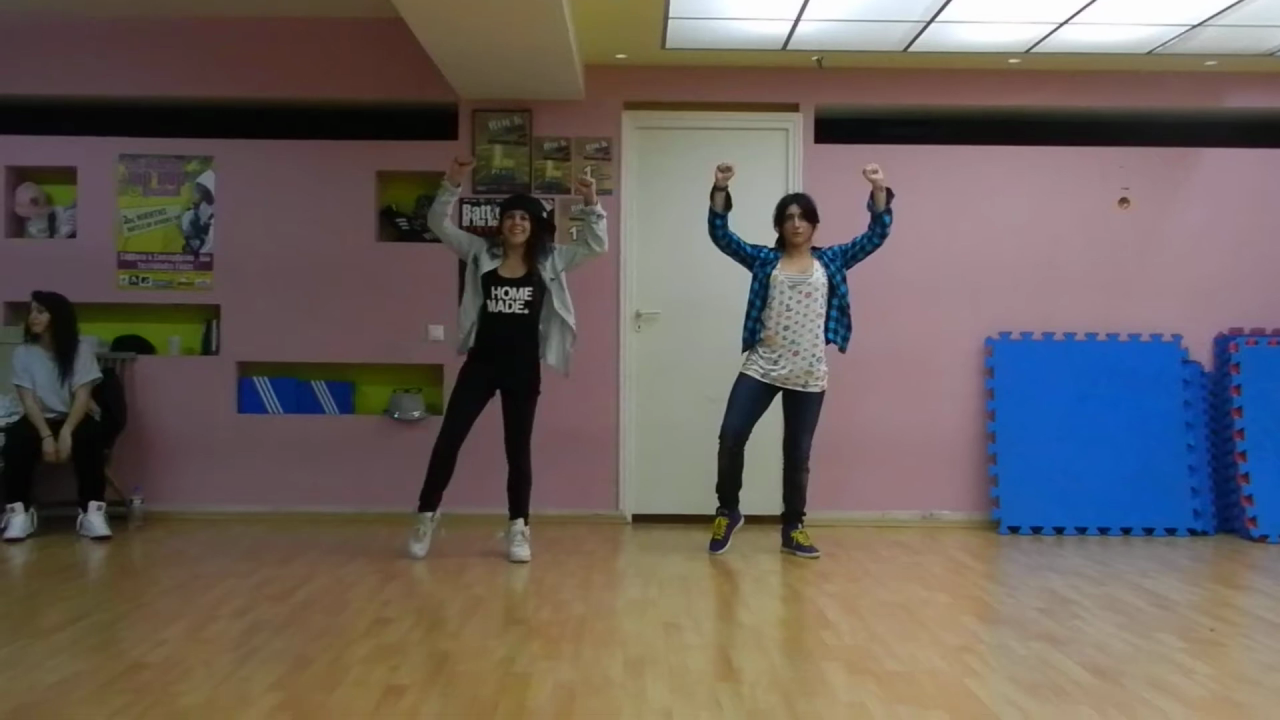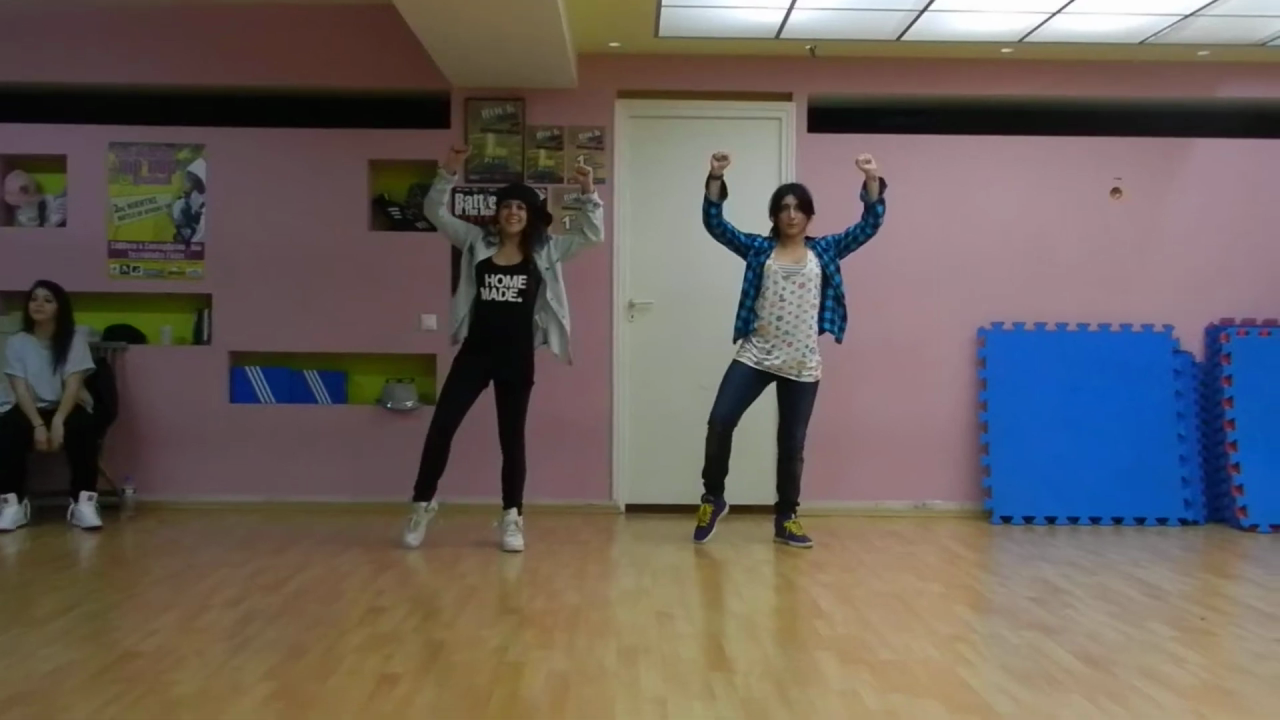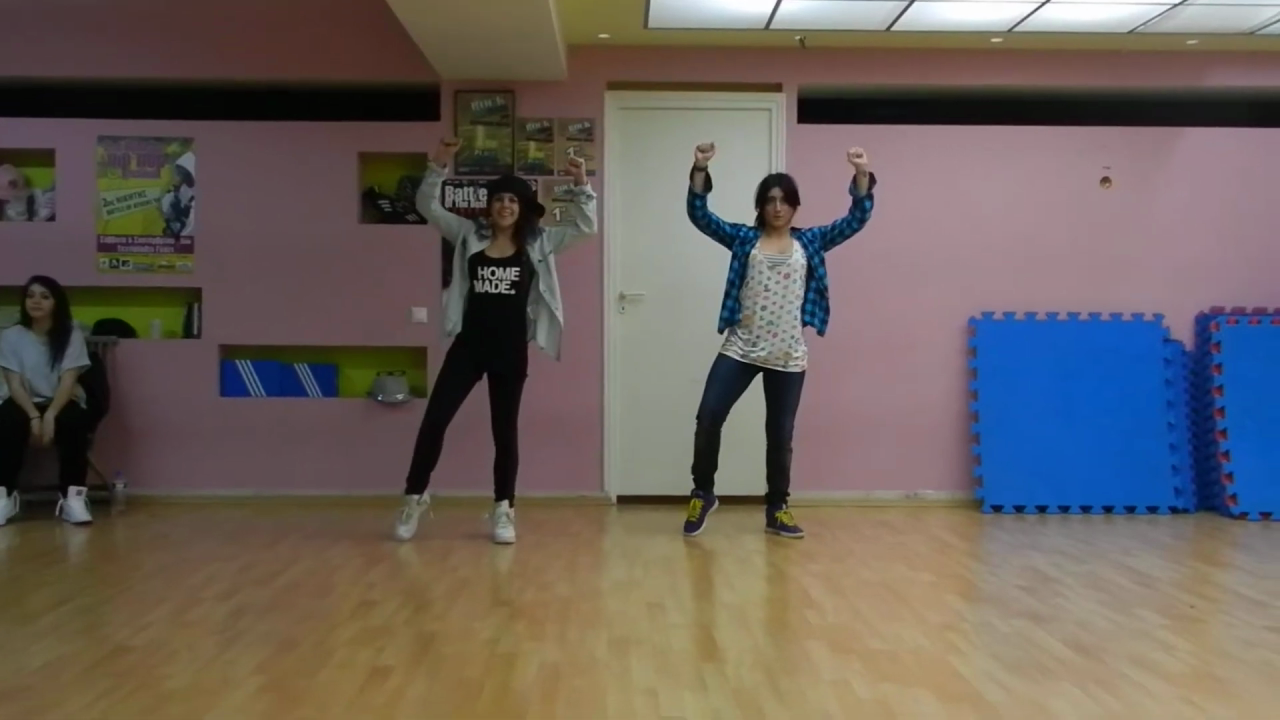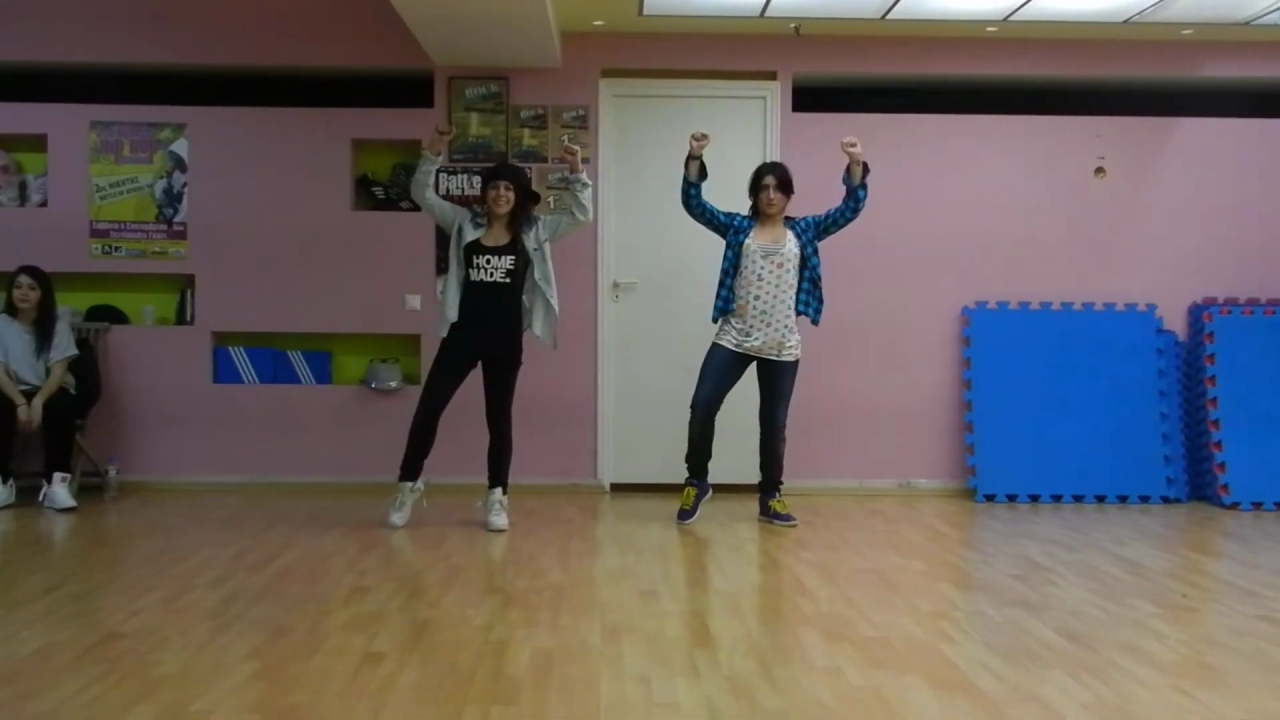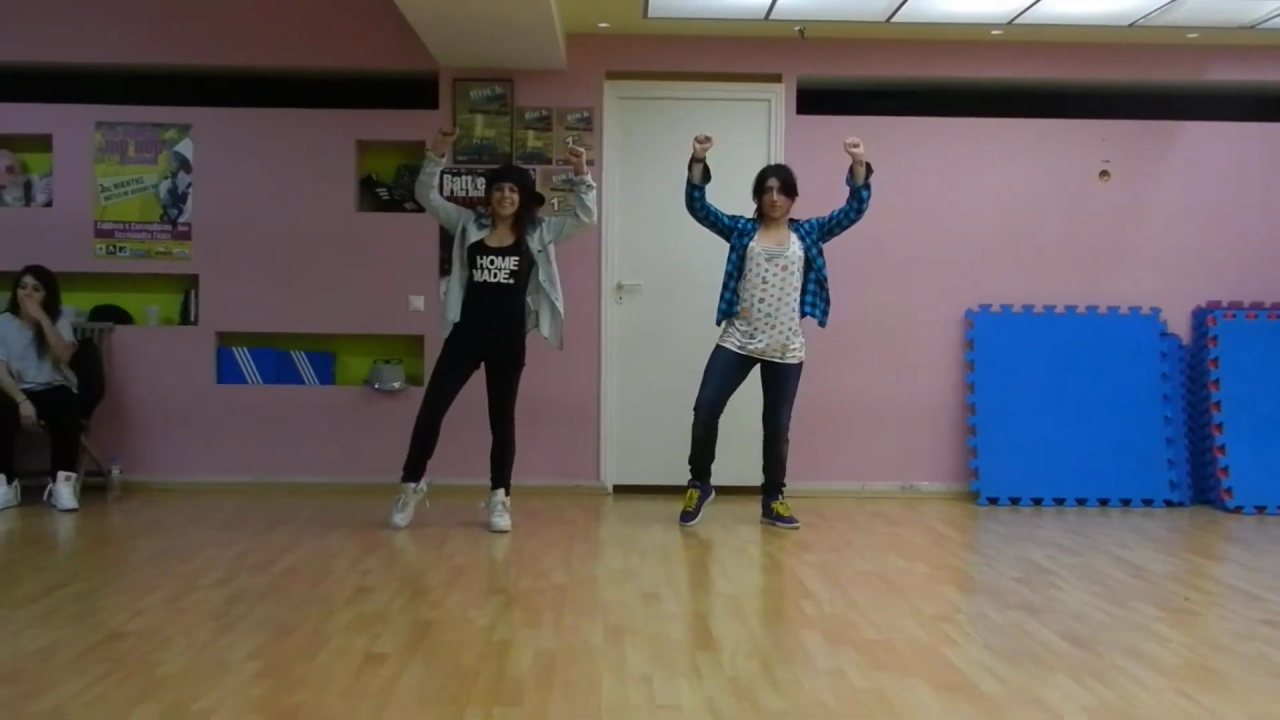
dt=0.4s
person 1, frame 1
left shoulder: (549, 260)
right shoulder: (481, 253)
left elbow: (596, 245)
right elbow: (439, 224)
left wrist: (591, 204)
right wrist: (452, 185)
left hip: (523, 367)
right hip: (481, 362)
left knee: (518, 449)
right knee: (448, 438)
left ankle: (518, 529)
right ankle: (427, 516)
person 1, frame 2
left shoulder: (546, 249)
right shoulder: (477, 241)
left elbow: (592, 234)
right elbow: (435, 212)
left wrist: (588, 193)
right wrist: (448, 173)
left hip: (517, 356)
right hip: (475, 352)
left knee: (512, 438)
right knee: (441, 427)
left ankle: (512, 519)
right ankle: (422, 506)
person 1, frame 3
left shoulder: (538, 242)
right shoulder: (469, 235)
left elbow: (585, 226)
right elbow: (428, 206)
left wrist: (581, 185)
right wrist: (439, 166)
left hip: (510, 349)
right hip: (469, 345)
left knee: (505, 430)
right knee: (434, 420)
left ankle: (503, 511)
right ankle: (415, 498)
person 1, frame 4
left shoulder: (534, 231)
right shoulder: (464, 223)
left elbow: (581, 214)
right elbow: (423, 194)
left wrist: (577, 173)
right wrist: (432, 155)
left hip: (505, 337)
right hip: (464, 332)
left knee: (499, 418)
right knee: (428, 408)
left ankle: (497, 499)
right ankle: (408, 486)
person 1, frame 5
left shoulder: (538, 232)
right shoulder: (469, 224)
left elbow: (585, 216)
right elbow: (427, 196)
left wrist: (581, 175)
right wrist: (437, 157)
left hip: (508, 339)
right hip: (466, 333)
left knee: (502, 419)
right knee: (431, 408)
left ankle: (499, 499)
right ankle: (411, 486)
person 2, frame 1
left shoulder: (831, 261)
right shoulder: (764, 259)
left elbow: (876, 235)
right elbow: (721, 235)
left wrist: (879, 190)
right wrist: (720, 189)
left hip: (809, 376)
right hip: (762, 368)
left knee: (798, 453)
right knee: (731, 437)
left ankle: (793, 529)
right ankle: (728, 512)
person 2, frame 2
left shoulder: (825, 251)
right shoulder: (759, 249)
left elbow: (869, 225)
right elbow: (715, 224)
left wrist: (872, 180)
right wrist: (716, 179)
left hip: (803, 365)
right hip: (756, 357)
left knee: (792, 443)
right knee: (720, 422)
left ankle: (786, 519)
right ankle: (713, 498)
person 2, frame 3
left shoulder: (810, 242)
right shoulder: (744, 238)
left elbow: (856, 219)
right elbow: (699, 215)
left wrist: (862, 174)
right wrist: (700, 169)
left hip: (788, 356)
right hip: (741, 349)
left knee: (780, 434)
right knee: (708, 417)
left ankle: (777, 509)
right ankle: (703, 494)
person 2, frame 4
left shoulder: (804, 231)
right shoulder: (738, 227)
left elbow: (850, 209)
right elbow: (693, 204)
left wrist: (856, 164)
right wrist: (695, 158)
left hip: (782, 345)
right hip: (735, 338)
left knee: (774, 423)
right knee: (702, 406)
left ankle: (770, 498)
right ankle: (697, 483)
person 2, frame 5
left shoulder: (808, 233)
right shoulder: (741, 230)
left elbow: (854, 210)
right elbow: (697, 207)
left wrist: (858, 164)
right wrist: (698, 161)
left hip: (785, 347)
right hip: (738, 341)
left knee: (777, 426)
right knee: (706, 409)
left ankle: (773, 500)
right ankle: (699, 485)
person 3, frame 1
left shoulder: (81, 350)
right shoulder: (22, 353)
left elbow: (82, 396)
right elbow: (29, 401)
left wrist: (66, 432)
right wrist: (46, 436)
left hip: (75, 418)
right hip: (39, 419)
left knee: (89, 438)
left ankle: (93, 512)
person 3, frame 2
left shoulder: (75, 340)
left elbow: (73, 385)
right elbow: (20, 390)
left wrist: (58, 421)
right wrist: (38, 424)
left hip: (68, 408)
right hip: (31, 409)
left knee: (82, 428)
left ankle: (83, 502)
person 3, frame 3
left shoulder: (72, 336)
left elbow: (68, 381)
left wrist: (50, 415)
right wrist: (33, 416)
left hip: (61, 403)
right hip: (24, 403)
left knee: (75, 423)
left ankle: (73, 497)
person 3, frame 4
left shoulder: (57, 325)
left elbow: (58, 372)
left wrist: (38, 401)
right wrist: (20, 403)
left hip: (50, 391)
left knee: (62, 409)
left ankle: (56, 484)
person 3, frame 5
left shoulder: (59, 321)
left elbow: (64, 355)
left wrist: (42, 318)
right wrist: (22, 401)
left hip: (53, 390)
left knee: (68, 409)
left ankle: (63, 483)
